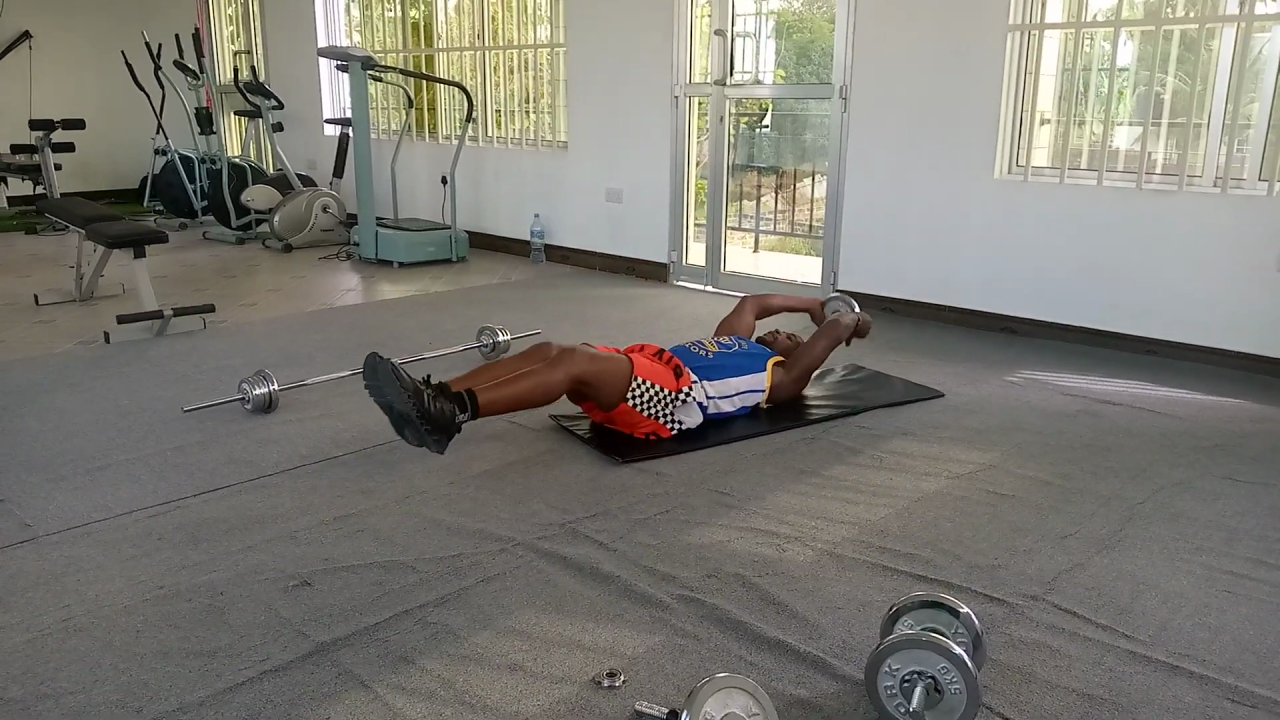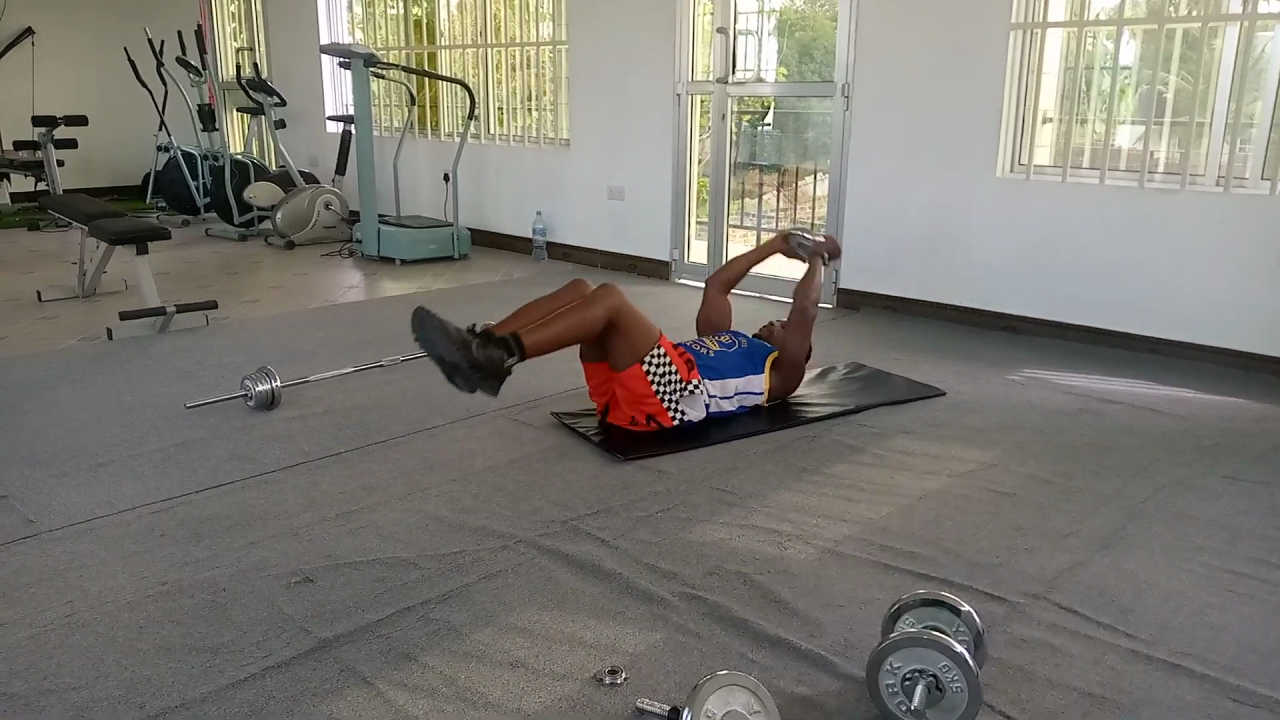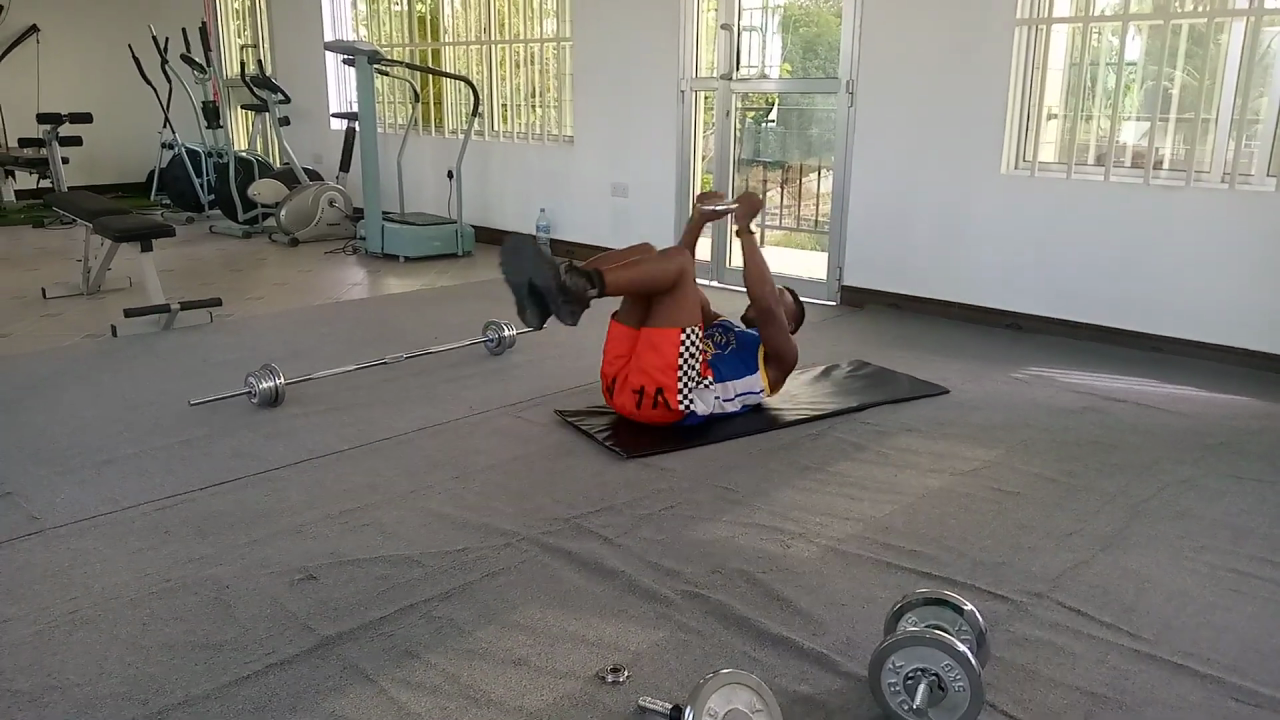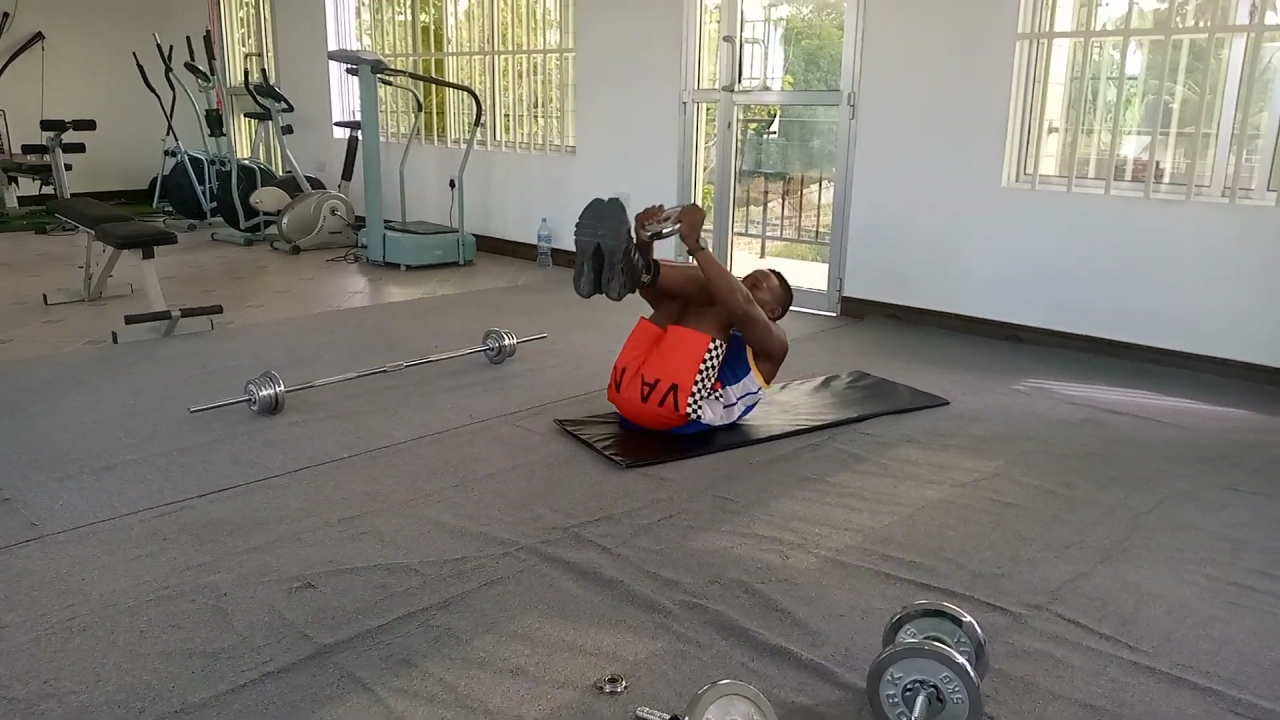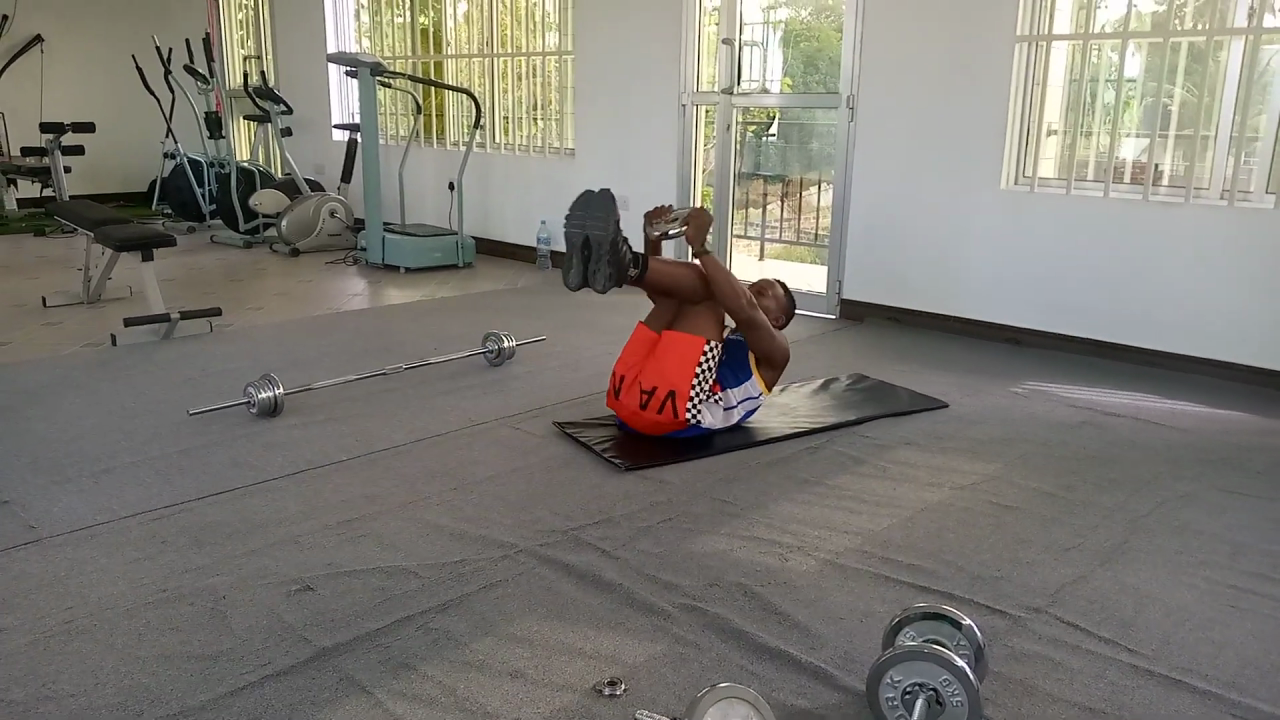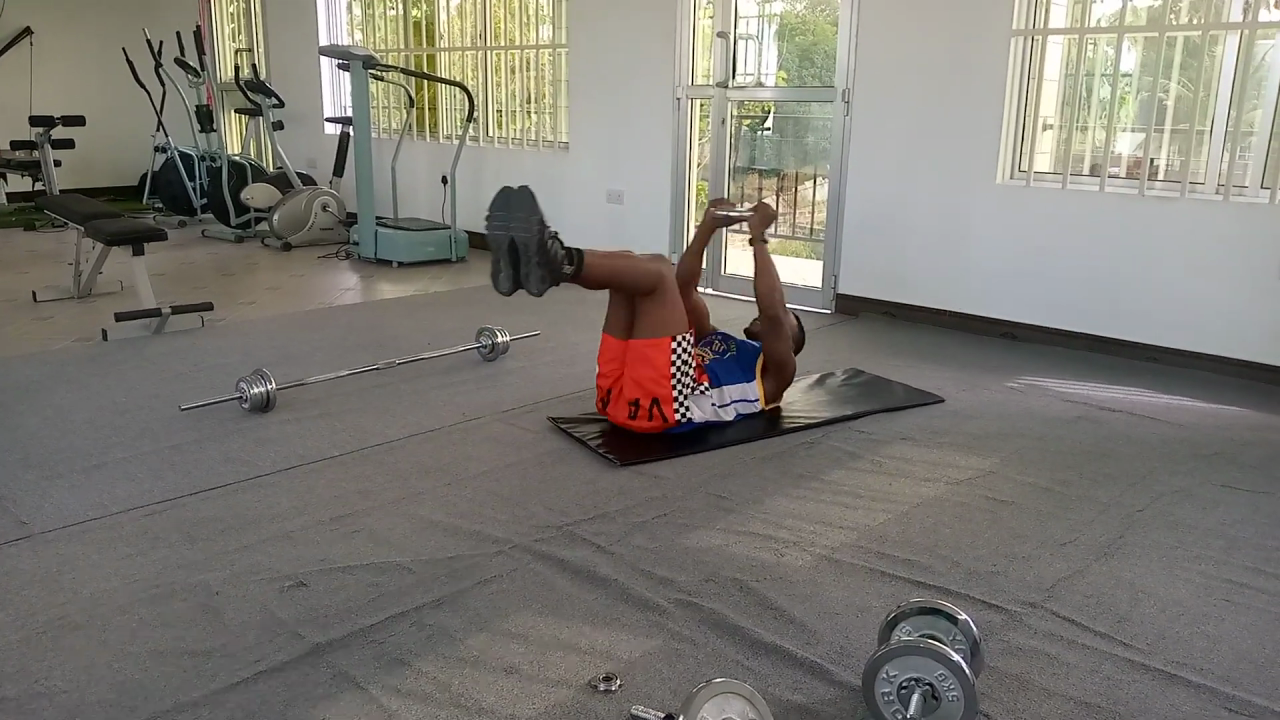
dt=0.2s
person 1, frame 1
left shoulder: (780, 374)
right shoulder: (739, 346)
left elbow: (828, 334)
right elbow: (753, 303)
right wrist: (813, 304)
left hip: (670, 405)
left knee: (574, 358)
right knee: (549, 352)
left ankle: (451, 412)
right ankle: (438, 395)
person 1, frame 2
left shoulder: (782, 371)
right shoulder: (728, 342)
left elbow: (804, 316)
right elbow: (718, 285)
left wrist: (817, 263)
right wrist: (772, 246)
left hip: (667, 404)
right hip: (620, 394)
left knee: (607, 296)
right knee: (580, 288)
left ankle: (497, 356)
right ankle: (483, 350)
person 1, frame 3
left shoulder: (779, 354)
right shoulder: (718, 327)
left elbow: (768, 305)
left wrist: (745, 231)
right wrist: (698, 222)
left hip: (671, 398)
right hip: (623, 384)
left knee: (675, 261)
right knee: (648, 258)
left ankle: (578, 288)
right ankle: (564, 282)
person 1, frame 4
left shoulder: (771, 344)
right shoulder: (717, 332)
left elbow: (740, 304)
right elbow: (652, 292)
left wrist: (696, 243)
right wrist: (645, 242)
left hip: (674, 406)
right hip: (630, 389)
left knee: (722, 289)
left ankle: (627, 268)
right ankle: (606, 269)
person 1, frame 5
left shoulder: (771, 354)
right shoulder: (719, 337)
left elbow: (743, 310)
left wrist: (700, 245)
right wrist: (653, 242)
left hip: (676, 407)
right hip: (628, 394)
left knee: (707, 282)
left ankle: (621, 263)
right ankle: (604, 263)
person 1, frame 6
left shoulder: (773, 371)
right shoulder: (712, 338)
left elbow: (772, 309)
right elbow: (685, 285)
left wrist: (757, 240)
right wrist: (708, 227)
left hip: (666, 402)
right hip: (618, 394)
left knee: (655, 269)
right knee: (633, 269)
left ankle: (557, 262)
right ankle: (533, 264)
